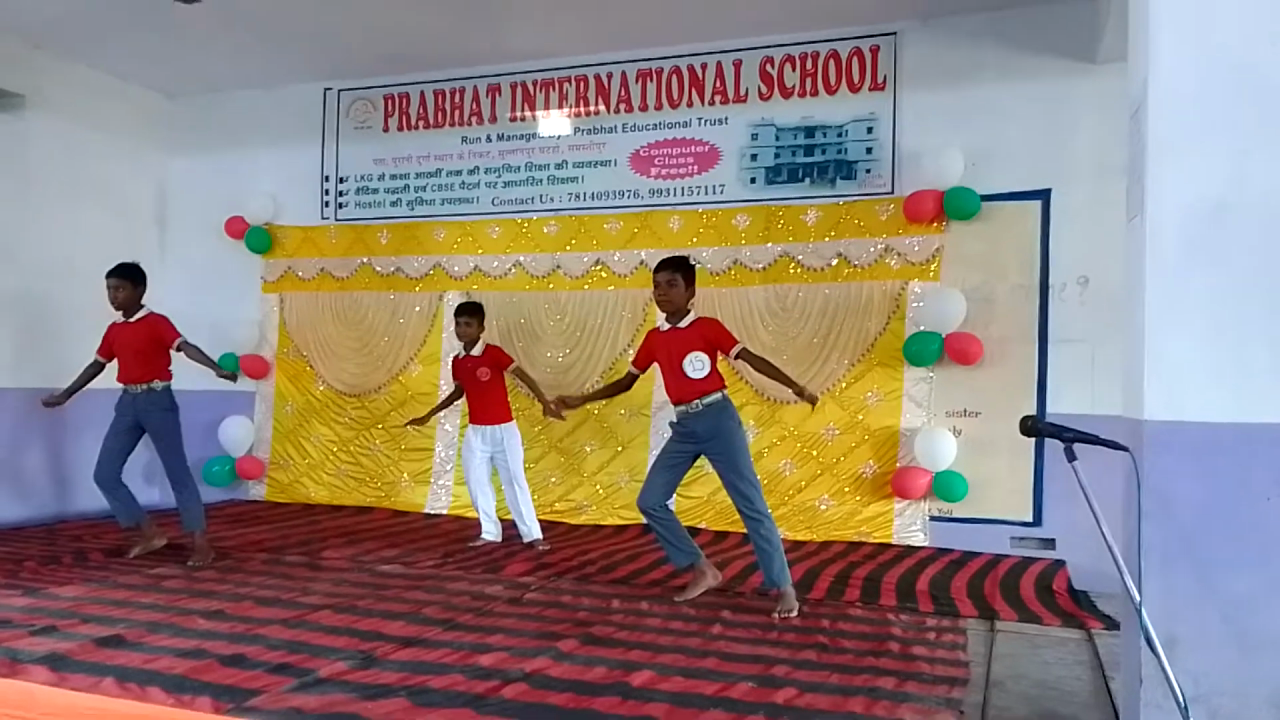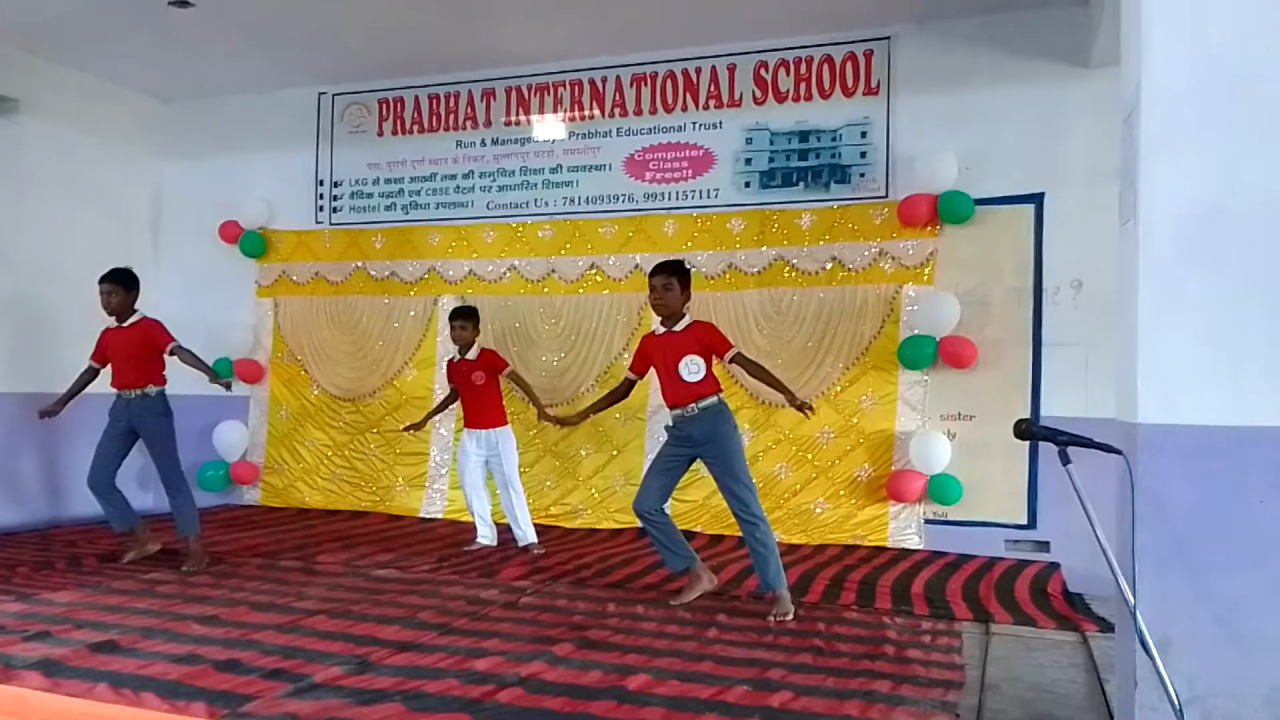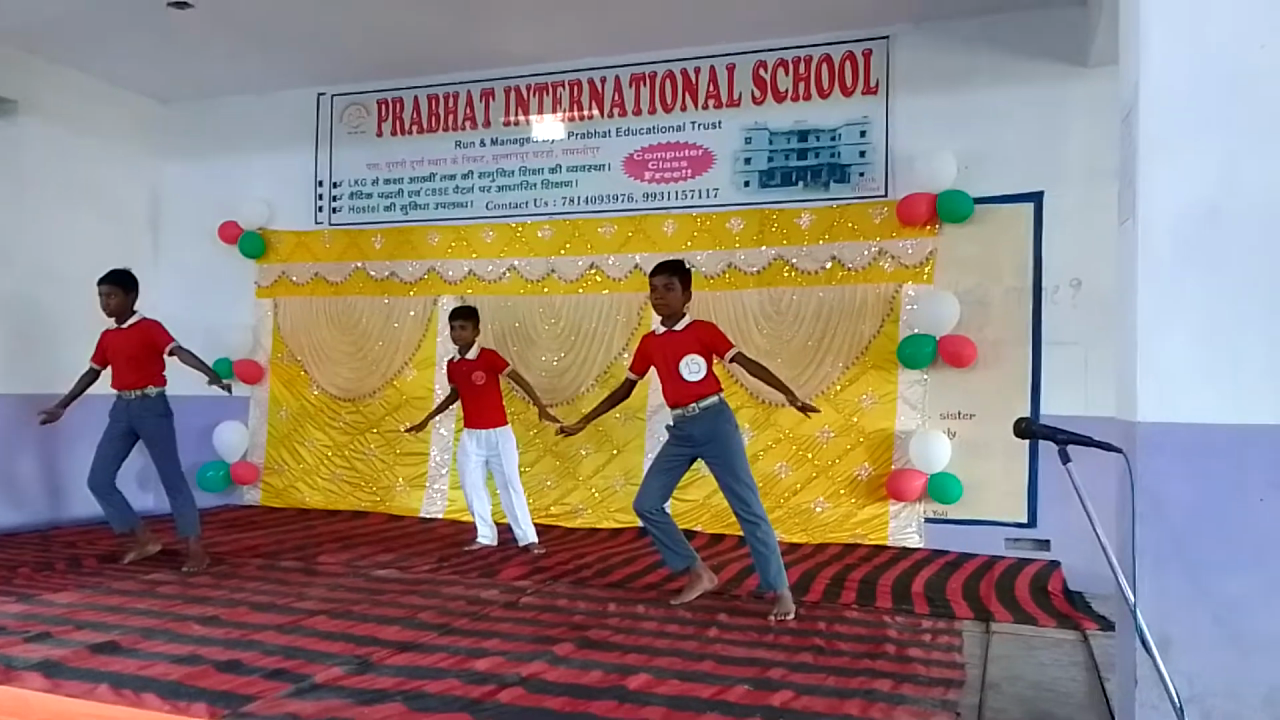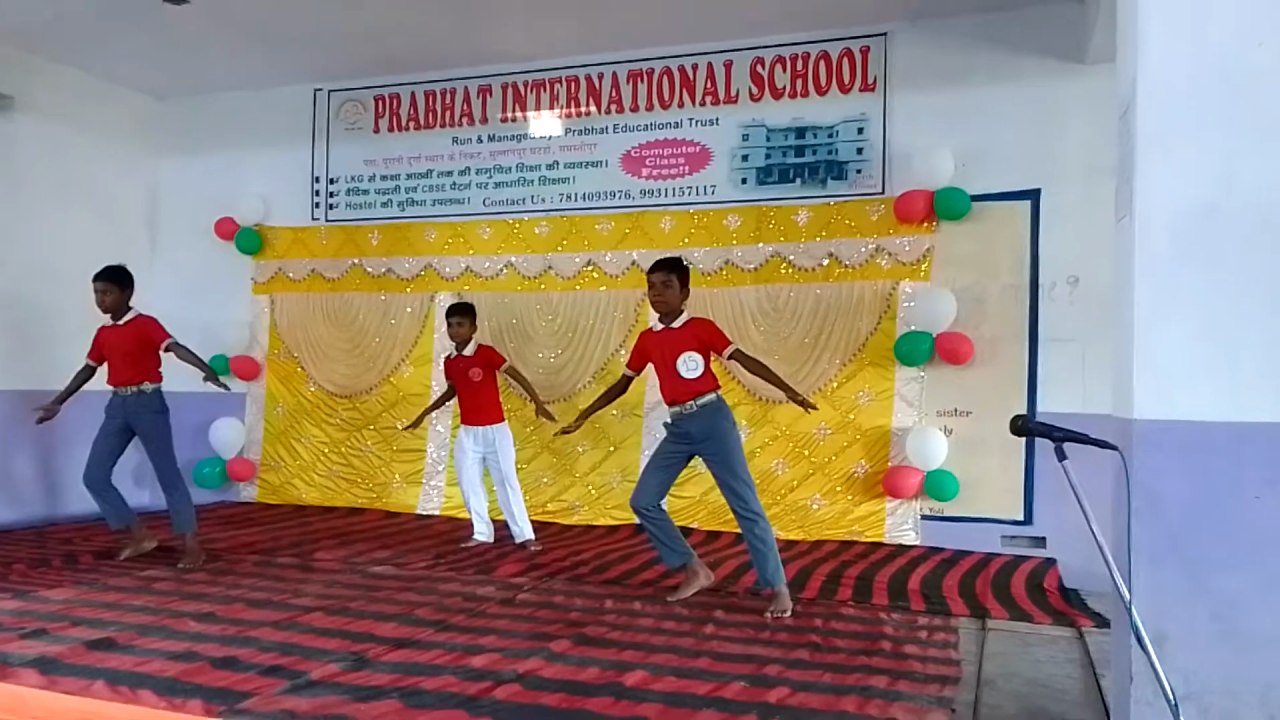
dt=0.1s
person 1, frame 1
left shoulder: (708, 327)
right shoulder: (653, 339)
left elbow: (751, 358)
right elbow: (626, 381)
left wrist: (795, 387)
right wrist: (582, 400)
left hip: (718, 419)
right hip: (683, 427)
left knee: (751, 505)
right knee: (650, 501)
left ankle: (784, 588)
right ankle: (702, 570)
person 1, frame 2
left shoulder: (703, 331)
right shoulder: (649, 343)
left elbow: (745, 363)
right elbow: (624, 388)
left wrist: (788, 394)
right wrist: (582, 415)
left hip: (714, 423)
right hip: (679, 431)
left knee: (747, 509)
right knee: (645, 504)
left ankle: (780, 591)
right ankle: (697, 574)
person 1, frame 3
left shoulder: (704, 330)
right shoulder: (649, 342)
left elbow: (745, 362)
right elbow: (626, 388)
left wrist: (789, 394)
right wrist: (586, 419)
left hip: (715, 422)
right hip: (680, 429)
left knee: (748, 508)
right knee: (646, 504)
left ankle: (781, 591)
right ankle: (698, 573)
person 1, frame 4
left shoulder: (702, 328)
right shoulder: (647, 339)
left elbow: (743, 359)
right elbow: (622, 383)
left wrist: (788, 391)
right wrist: (583, 416)
left hip: (712, 419)
right hip: (678, 427)
left knee: (745, 505)
right knee: (643, 500)
left ankle: (778, 588)
right ankle: (695, 570)
person 2, frame 1
left shoulder: (157, 323)
right shoulder: (114, 330)
left elbow: (185, 347)
right elbow: (97, 365)
left wrist: (217, 369)
right wrist: (65, 395)
left hip: (157, 401)
right hip: (127, 403)
left knee: (178, 472)
right knee: (105, 474)
left ankle: (201, 542)
right ankle: (149, 533)
person 2, frame 2
left shoulder: (150, 327)
right shoulder: (107, 335)
left elbow: (179, 351)
right elbow: (91, 371)
left wrist: (212, 374)
right wrist: (61, 403)
left hip: (151, 406)
right hip: (121, 408)
left knee: (172, 477)
right knee: (99, 479)
left ankle: (195, 547)
right ankle: (143, 538)
person 2, frame 3
left shoulder: (150, 328)
right shoulder: (107, 336)
left elbow: (179, 351)
right elbow: (92, 373)
left wrist: (210, 373)
right wrist: (61, 406)
left hip: (151, 407)
right hip: (121, 409)
left knee: (172, 478)
right knee: (99, 480)
left ankle: (196, 548)
right ankle: (143, 539)
person 2, frame 4
left shoulder: (146, 324)
right shoulder: (103, 333)
left elbow: (175, 348)
right elbow: (88, 370)
left wrist: (207, 370)
right wrist: (58, 402)
left hip: (147, 403)
right hip: (117, 405)
left knee: (168, 474)
right knee: (94, 476)
left ankle: (192, 544)
right ankle: (139, 535)
person 3, frame 1
left shoulder: (493, 353)
right shoulder: (457, 362)
left elbow: (522, 375)
left wrist: (545, 403)
right wrist: (430, 414)
left hip: (503, 429)
right hip: (476, 432)
left knee: (514, 481)
right knee: (477, 483)
left ankle: (533, 534)
right ankle: (490, 532)
person 3, frame 2
left shoulder: (489, 357)
right shoulder: (452, 365)
left elbow: (517, 379)
left wrist: (540, 407)
right wrist: (425, 419)
left hip: (498, 433)
right hip: (470, 436)
left knee: (510, 485)
right knee: (472, 487)
left ankle: (528, 538)
right ankle: (485, 536)
person 3, frame 3
left shoulder: (489, 357)
right shoulder: (452, 365)
left elbow: (518, 379)
left wrist: (541, 407)
right wrist: (428, 419)
left hip: (498, 433)
right hip: (471, 436)
left knee: (510, 485)
right knee: (472, 487)
left ankle: (528, 538)
right ankle: (486, 536)
person 3, frame 4
left shoulder: (486, 353)
right shoulder: (449, 362)
left elbow: (516, 375)
left wrist: (538, 403)
right wrist: (423, 414)
left hip: (495, 430)
right hip: (467, 433)
left knee: (507, 482)
right knee: (469, 484)
left ankle: (525, 535)
right ankle: (482, 532)
